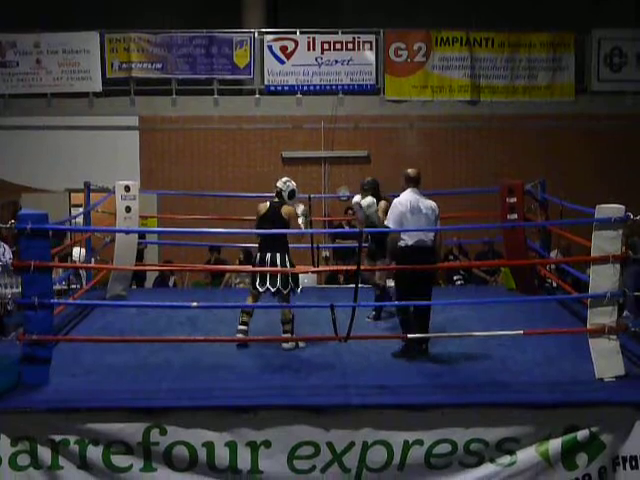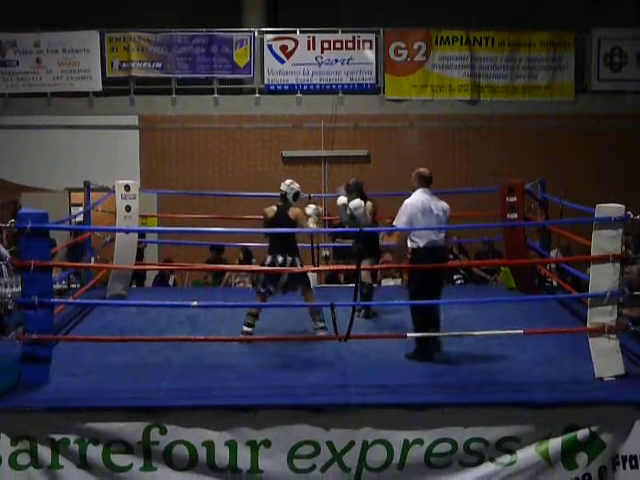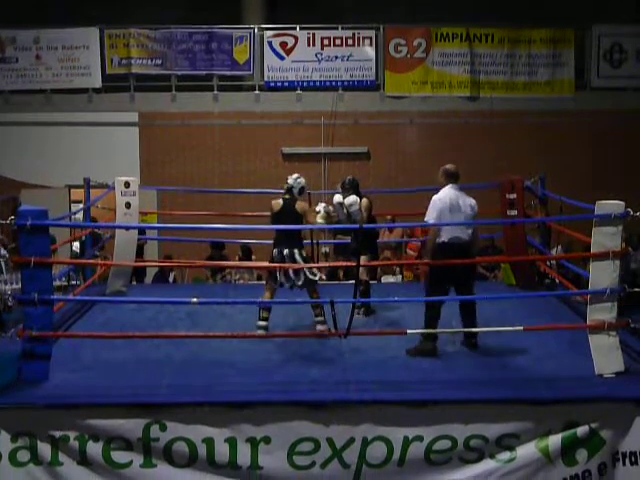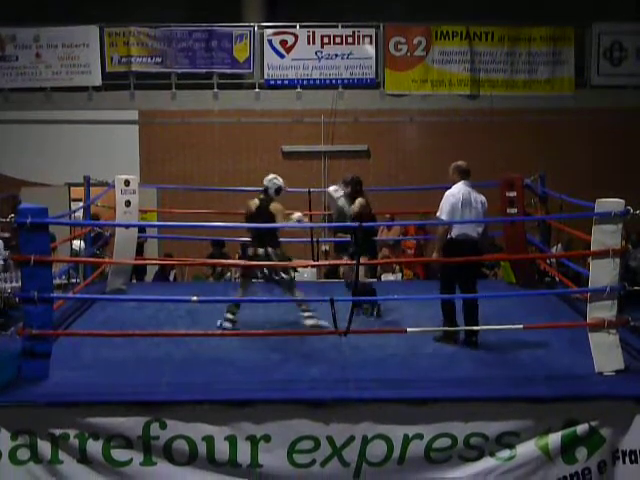
dt=0.5s
person 1, frame 1
left shoulder: (399, 202)
right shoulder: (431, 205)
left elbow: (394, 235)
right elbow: (437, 236)
left wrist: (391, 255)
right wrist: (436, 257)
left hip: (407, 253)
right hip: (427, 253)
left knee: (404, 301)
right knee: (423, 301)
left ankle: (410, 345)
right ankle: (421, 344)
person 1, frame 2
left shoulder: (411, 203)
right shoulder: (442, 205)
left elbow: (402, 235)
right elbow: (447, 233)
left hip: (420, 254)
right hip: (439, 253)
left knee: (419, 302)
right knee: (433, 300)
left ankle: (423, 347)
right ankle: (433, 340)
person 1, frame 3
left shoulder: (440, 198)
right shoulder: (470, 201)
left elbow: (433, 231)
right elbow: (474, 231)
left wrist: (427, 256)
right wrist: (472, 251)
left hip: (446, 249)
right hip: (465, 250)
left knee: (435, 296)
right knee: (466, 294)
left ankle: (429, 341)
right ankle: (471, 338)
person 1, frame 4
left shoulder: (452, 194)
right shoulder: (480, 198)
left elbow: (444, 226)
right elbow: (483, 227)
left wrist: (437, 250)
left hip: (454, 246)
right hip: (473, 246)
left knee: (447, 290)
right knee: (470, 291)
left ankle: (451, 332)
right ankle: (471, 335)
person 2, frame 1
left shoulder: (261, 207)
right shoulder: (289, 210)
right wrist: (301, 217)
left hip: (263, 256)
right hip: (281, 257)
left knee: (254, 295)
right knee: (284, 298)
left ankle: (242, 333)
right ankle: (288, 339)
person 2, frame 2
left shoulder: (268, 211)
right shoulder: (297, 212)
right wrist: (314, 216)
left hip: (273, 258)
right hip: (291, 259)
left knee: (261, 295)
right knee: (307, 291)
left ankle: (247, 330)
right ankle: (320, 328)
person 2, frame 3
left shoulder: (274, 204)
right shoulder: (303, 206)
right wrist: (322, 213)
left hip: (279, 251)
right hip: (296, 252)
left knee: (270, 289)
right knee: (312, 287)
left ankle: (262, 327)
right ankle: (320, 324)
person 2, frame 4
left shoulder: (251, 204)
right shoulder: (276, 207)
right wrist: (295, 220)
left hip: (254, 250)
right hip: (271, 251)
left knee: (244, 286)
right knee: (291, 287)
left ankle: (228, 320)
right ankle: (309, 318)
person 3, frame 1
left shoulder: (382, 204)
right shoulder: (366, 204)
left elbow: (381, 223)
right elbow: (363, 222)
left wrist: (373, 212)
right wrist: (357, 208)
left hip: (383, 245)
right hip: (372, 243)
left knee: (379, 278)
right knee: (367, 276)
left ankle: (377, 310)
right ankle: (386, 298)
person 3, frame 2
left shoulder: (368, 204)
right shoulder: (351, 205)
left elbow: (367, 226)
right elbow: (348, 225)
left wrist: (361, 214)
right wrist: (342, 210)
left hip: (370, 245)
right hip: (358, 244)
left knee: (366, 276)
right knee: (361, 277)
left ankle: (367, 309)
right ankle: (364, 306)
person 3, frame 3
left shoulder: (364, 201)
right shoulder: (348, 202)
left elbow: (363, 223)
right elbow: (345, 222)
left wrist: (355, 210)
right wrist: (339, 208)
left hip: (367, 242)
right hip: (356, 241)
left knee: (362, 274)
right knee: (360, 274)
left ankle: (366, 307)
right ankle: (364, 303)
person 3, frame 4
left shoulder: (360, 201)
right shoulder: (352, 201)
left elbow: (350, 213)
right elbow: (339, 214)
left wrist: (340, 200)
right wrist: (335, 200)
left hip: (364, 243)
right hip: (356, 243)
left knee: (361, 278)
right knee: (347, 274)
left ankle: (374, 305)
